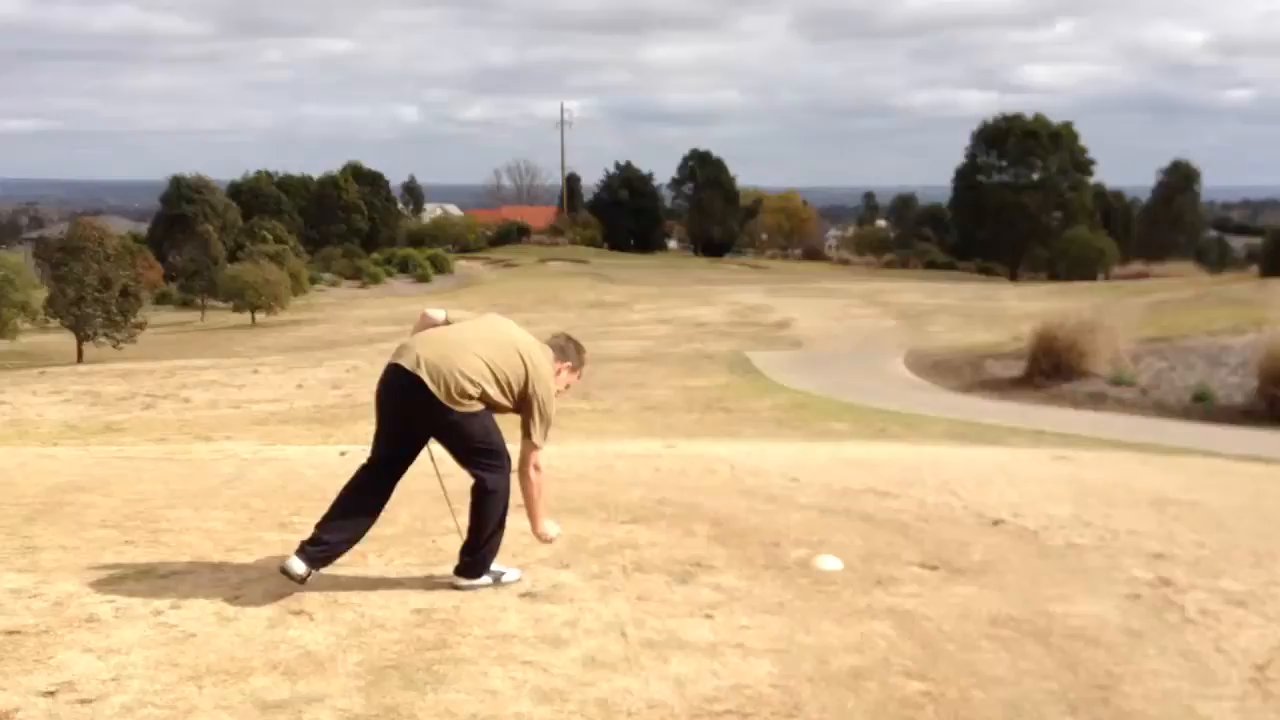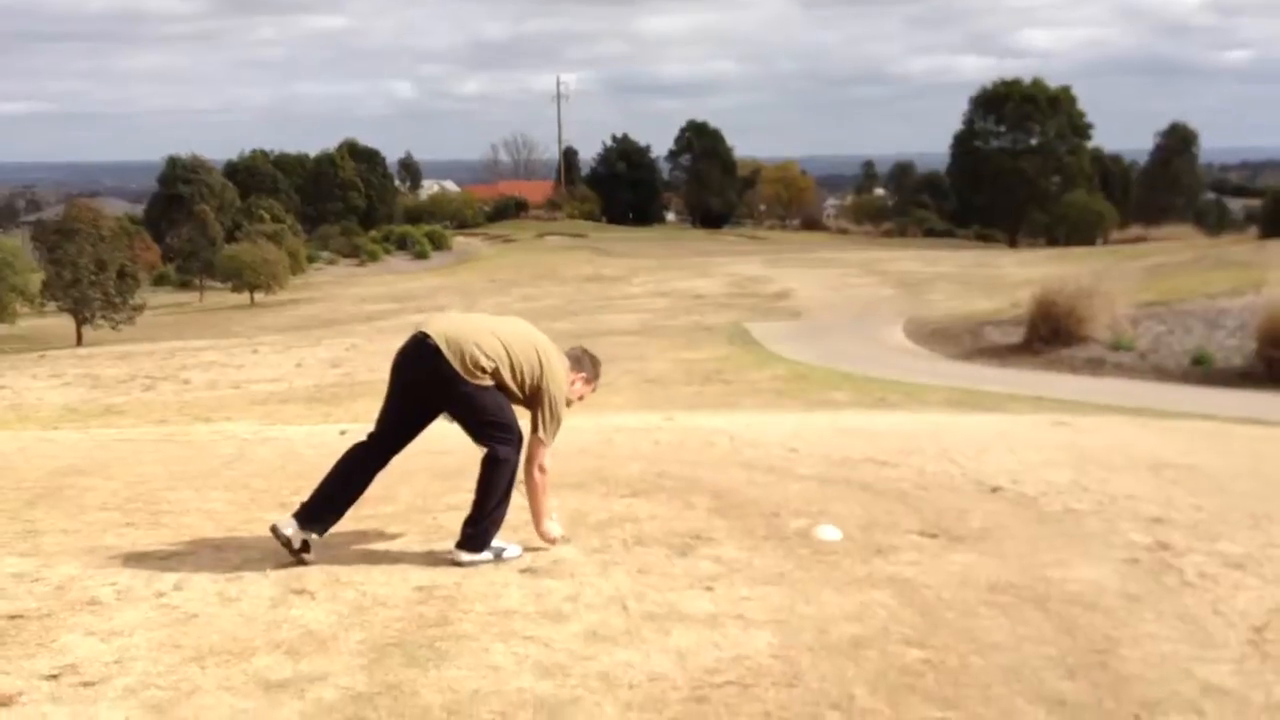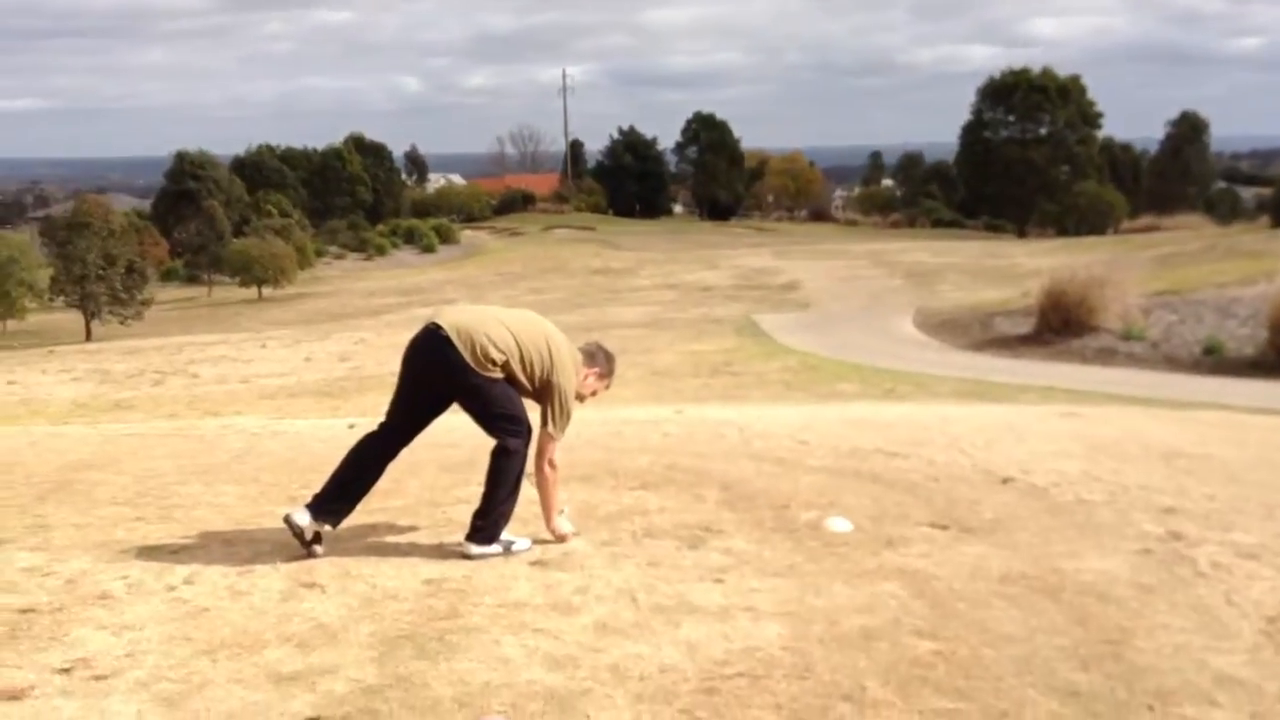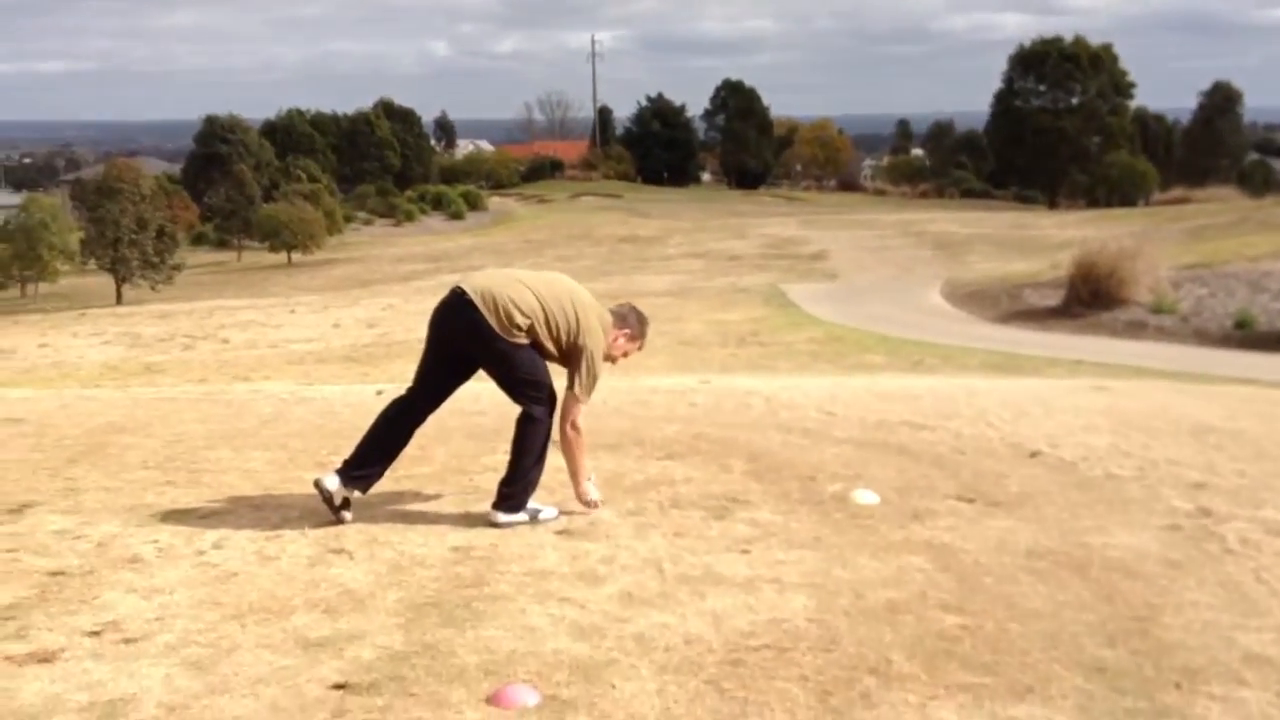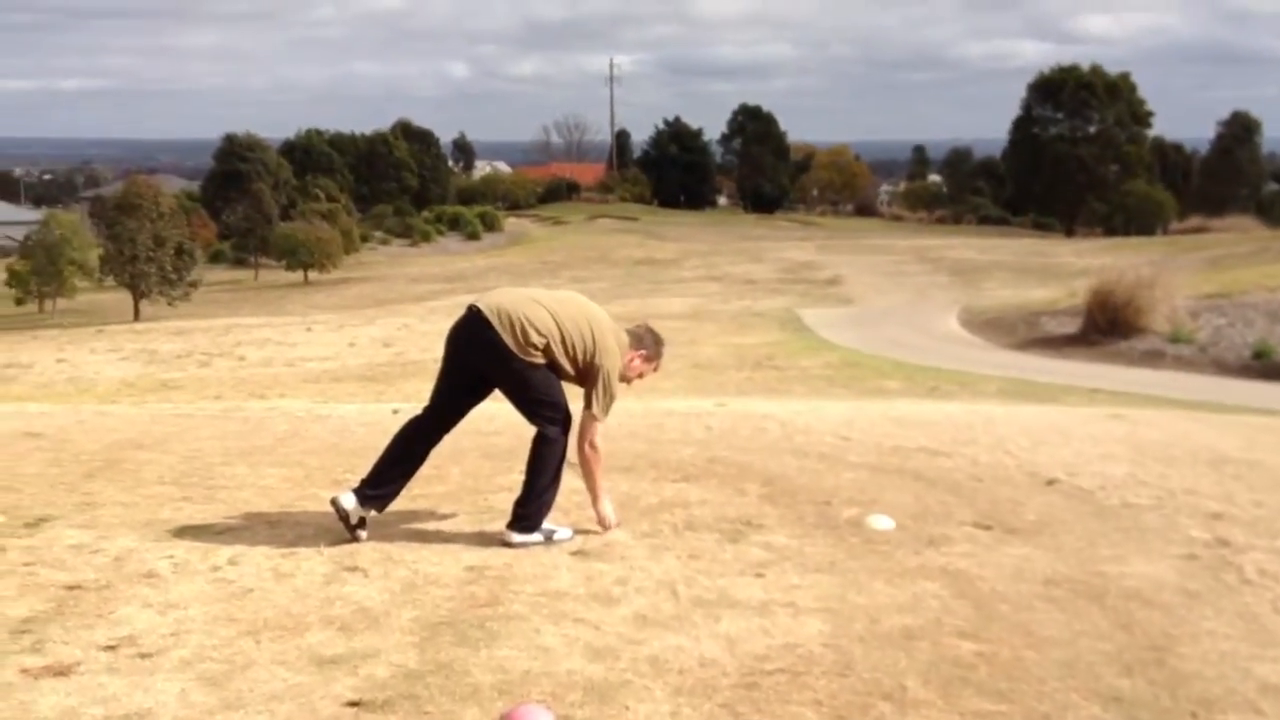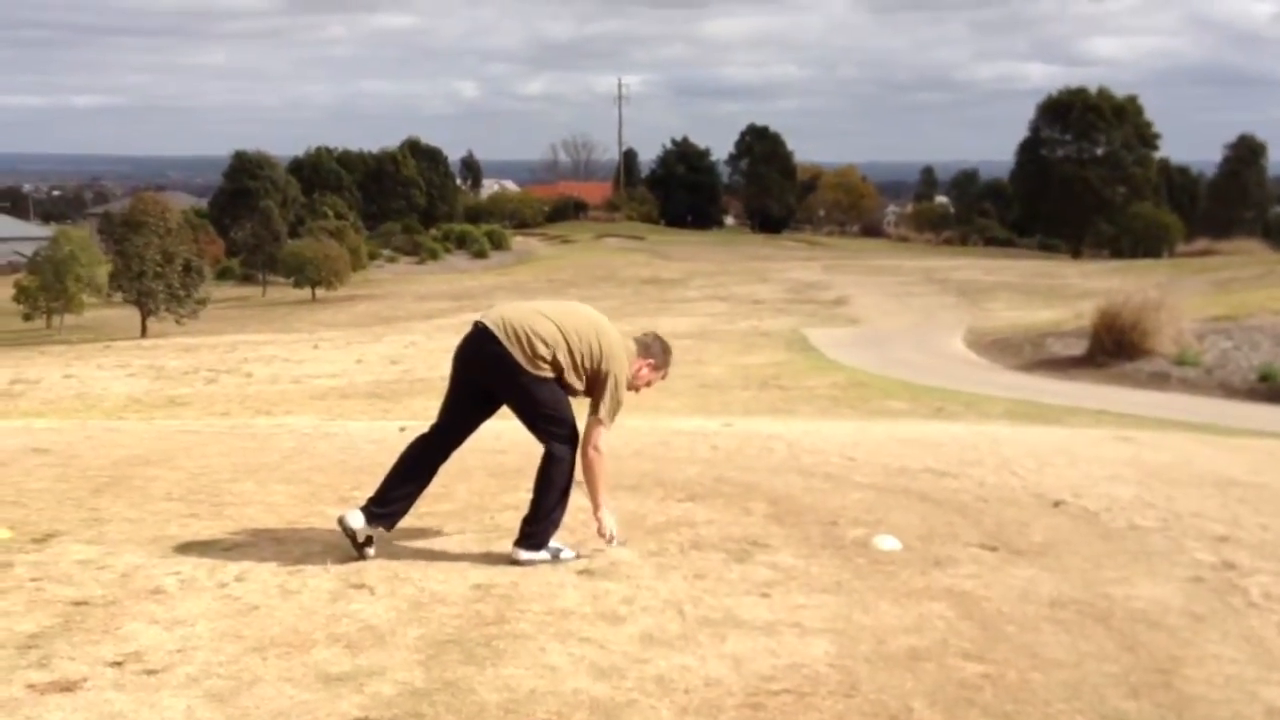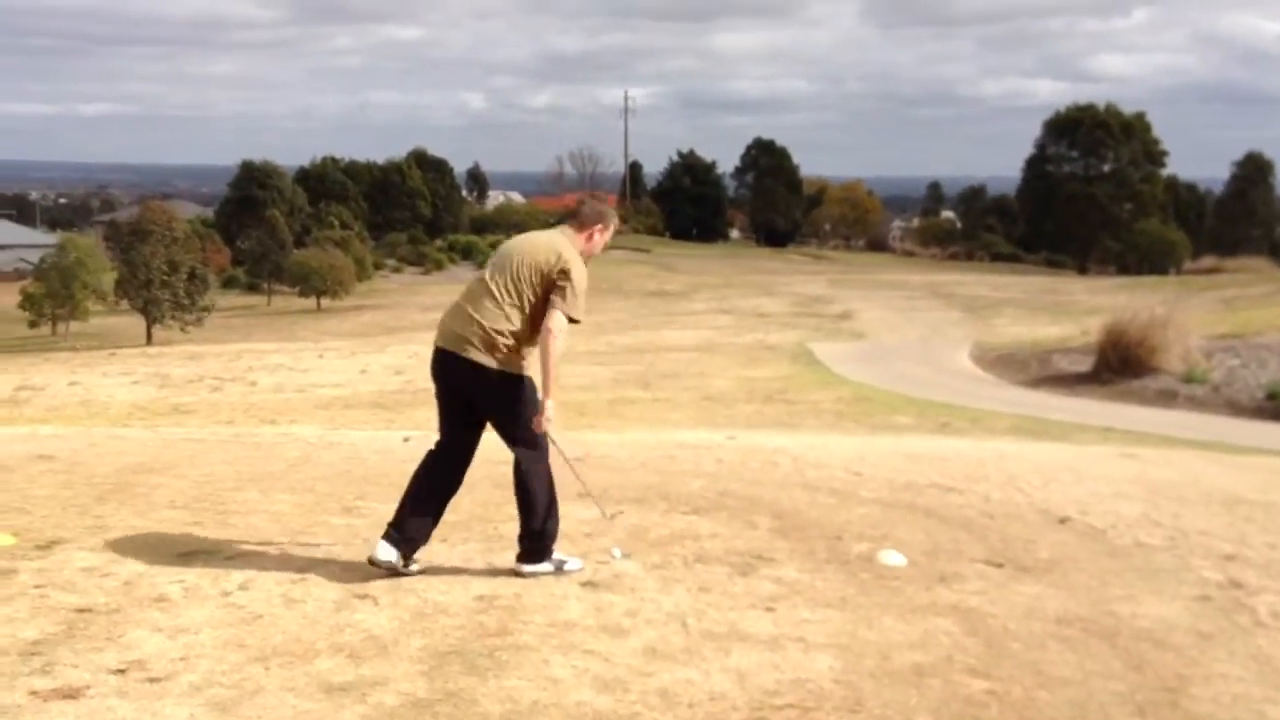
dt=0.5s
person 1, frame 1
left shoulder: (495, 322)
right shoulder: (541, 377)
left elbow: (430, 316)
right elbow: (531, 465)
right wrist: (539, 522)
left hip: (400, 371)
right hip: (448, 388)
left knee: (380, 471)
right knee: (494, 470)
left ankle: (307, 558)
right ankle: (474, 570)
person 1, frame 2
left shoulder: (534, 346)
right shoulder: (555, 378)
left elbow: (457, 317)
right elbow: (537, 465)
right wrist: (543, 523)
left hip: (421, 345)
right hip: (459, 363)
left knee: (381, 442)
right knee: (506, 444)
left ankle: (302, 526)
right ankle: (475, 545)
person 1, frame 3
left shoulder: (552, 345)
right shoulder: (565, 374)
right elbow: (546, 459)
right wrist: (554, 519)
left hip: (432, 337)
right hip: (468, 354)
left knee: (392, 433)
right knee: (515, 436)
left ankle: (314, 516)
right ankle: (485, 537)
person 1, frame 4
left shoulder: (585, 311)
right shoulder: (594, 336)
right elbow: (570, 422)
right wrist: (582, 484)
left hip: (460, 301)
right hip: (494, 319)
left knee: (419, 399)
right knee: (540, 404)
left ankle: (344, 481)
right ankle: (512, 505)
person 1, frame 5
left shoulder: (601, 330)
right shoulder: (610, 357)
right elbow: (588, 442)
right wrist: (600, 501)
left hip: (475, 322)
right hip: (511, 338)
left knee: (435, 418)
right knee: (555, 425)
left ankle: (361, 500)
right ankle: (527, 526)
person 1, frame 6
left shoulder: (606, 339)
right shoulder: (617, 364)
right elbow: (592, 446)
right wrist: (601, 509)
left hip: (483, 336)
right hip: (520, 354)
left knee: (443, 435)
right knee: (563, 441)
left ankle: (369, 518)
right ankle: (534, 543)
person 1, frame 7
left shoulder: (523, 242)
right shoulder: (570, 266)
right elbow: (553, 331)
right wrist: (547, 397)
left hip: (449, 349)
right hip: (492, 361)
left knee: (450, 452)
right knee: (532, 451)
left ankle: (395, 545)
right ankle: (537, 554)
